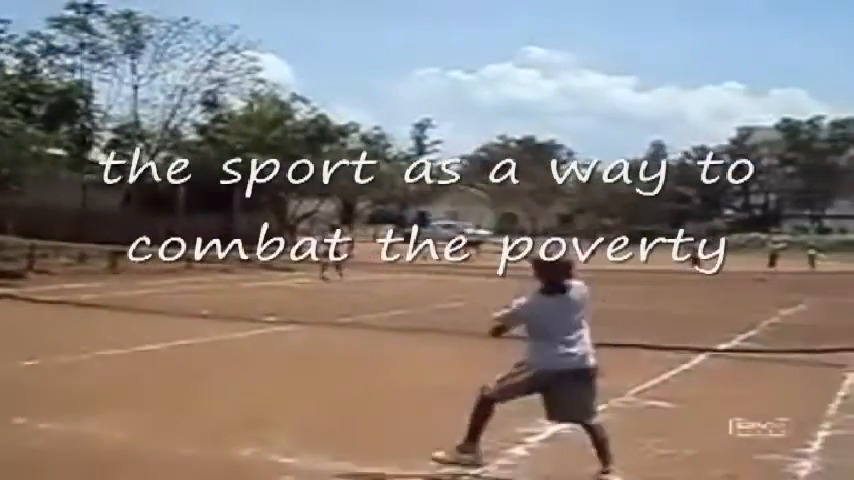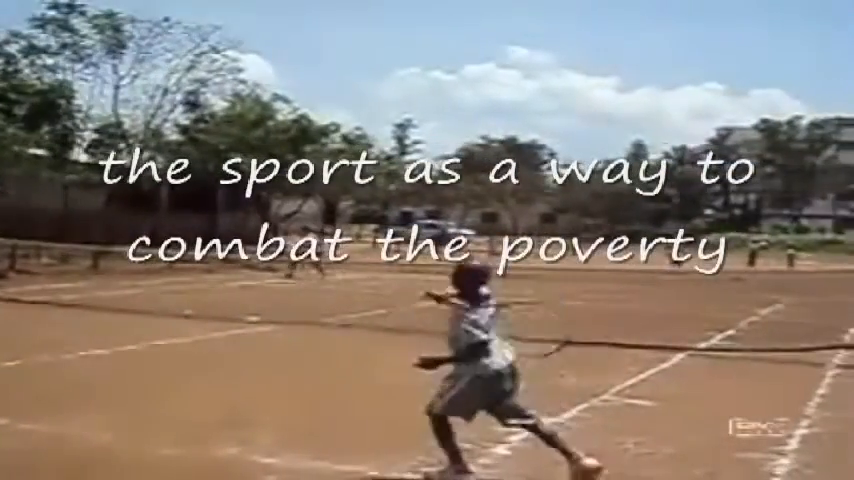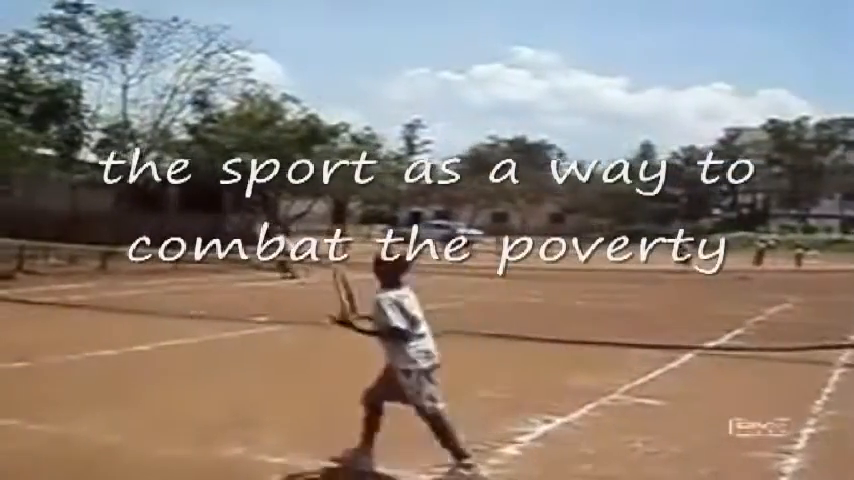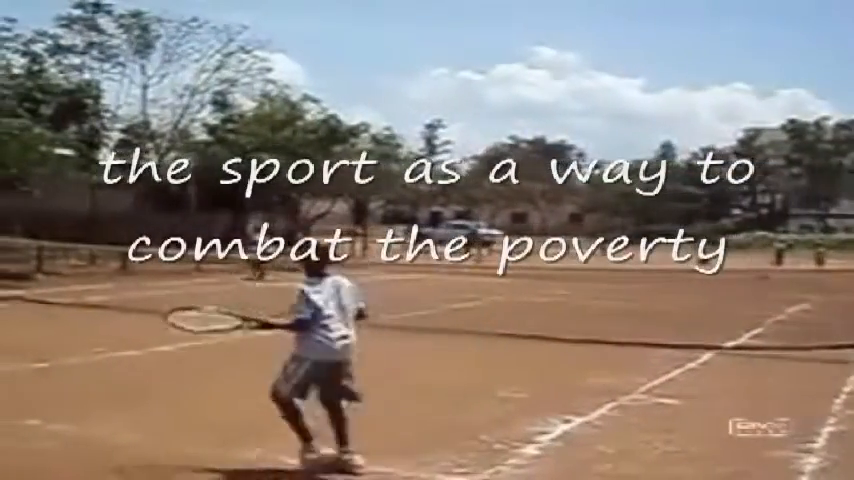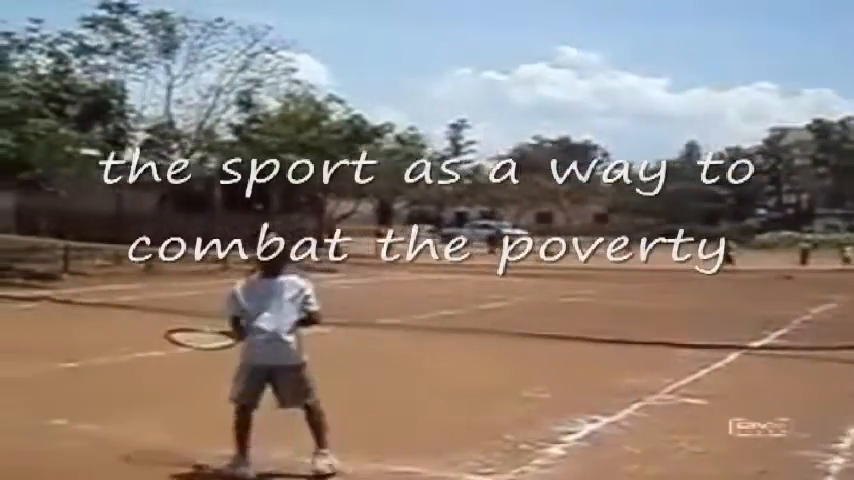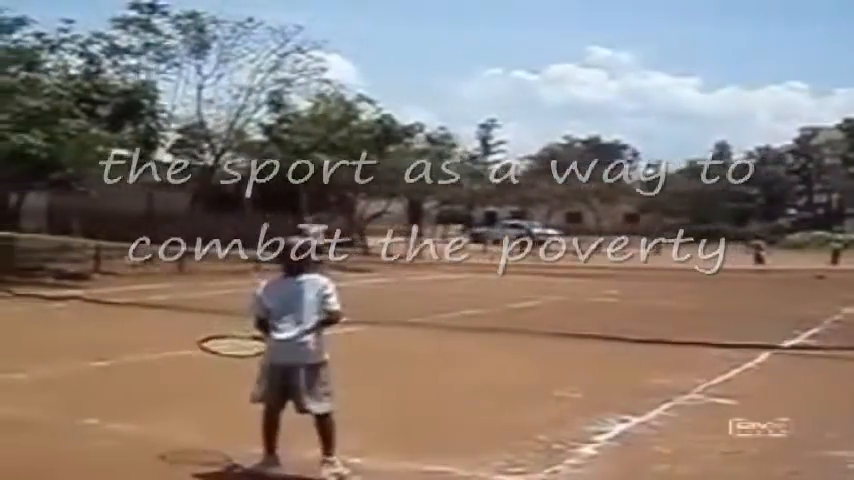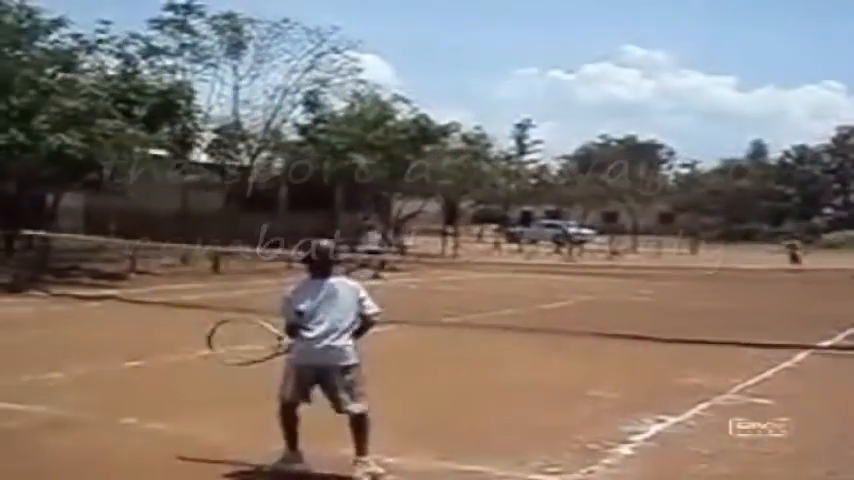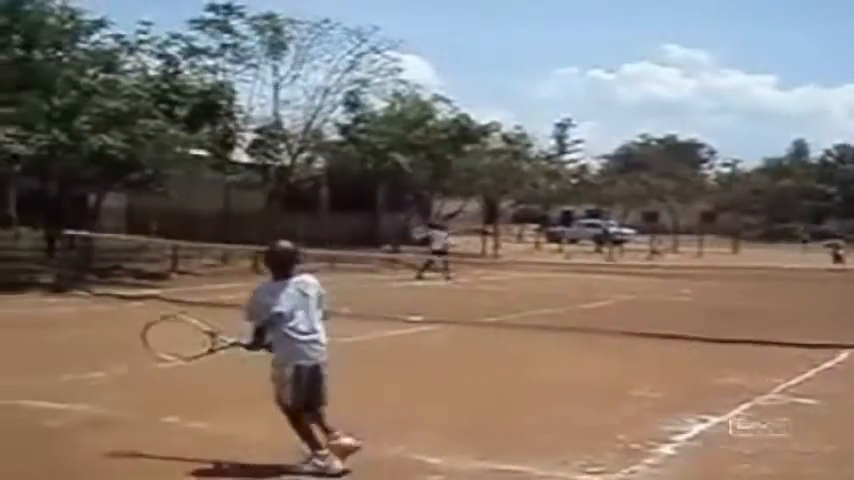
dt=0.4s
person 1, frame 1
left shoulder: (527, 305)
right shoulder: (580, 290)
left elbow: (497, 330)
left wrist: (511, 317)
left hip: (541, 366)
right hip: (580, 366)
left knee: (487, 396)
right knee: (589, 420)
left ankle: (468, 449)
person 1, frame 2
left shoulder: (464, 315)
right shoulder: (482, 295)
left elbow: (478, 350)
left wrist: (439, 361)
right wrist: (446, 297)
left hip: (478, 372)
right hip: (502, 367)
left knee: (437, 412)
right knee: (528, 421)
right ankle: (577, 460)
person 1, frame 3
left shoulder: (385, 299)
right shoulder: (403, 292)
left elbow: (397, 333)
left wrist: (358, 329)
right wrist: (373, 319)
left hip: (411, 361)
right hip: (404, 361)
left knee: (431, 413)
right knee: (372, 399)
left ankle: (465, 464)
right ankle: (362, 453)
person 1, frame 4
left shoulder: (305, 289)
right shoulder: (345, 284)
left elbow: (302, 324)
right elbow: (361, 313)
left hip: (313, 354)
right hip: (341, 352)
left knee: (281, 395)
right knee: (333, 401)
left ankle: (309, 448)
right ankle: (347, 453)
person 1, frame 5
left shoulder: (243, 288)
right shoulder: (299, 285)
left elbow: (235, 322)
right elbow: (313, 317)
left hip: (255, 355)
right hip: (289, 355)
left knee: (243, 406)
right knee: (310, 404)
left ankle: (241, 461)
right ankle: (323, 455)
person 1, frame 6
left shoulder: (268, 287)
right shoulder: (322, 284)
left elbow: (261, 323)
right elbow: (334, 316)
right wrist: (314, 324)
left hip: (277, 354)
right hip: (309, 354)
left knee: (272, 407)
right knee: (322, 409)
left ankle: (270, 459)
person 1, frame 7
left shoulder: (297, 292)
right shoulder: (352, 288)
left elbow: (291, 329)
right elbow: (370, 319)
left hip: (305, 356)
right hip: (341, 355)
left knee: (288, 403)
right knee: (357, 408)
left ankle: (292, 455)
person 1, frame 8
left shoulder: (262, 294)
right shoulder: (311, 283)
left elbow: (260, 331)
left wrist: (256, 343)
left hip: (290, 356)
right hip: (316, 352)
left knee: (291, 407)
right knee: (311, 404)
left ankle: (322, 456)
right ankle: (335, 438)
